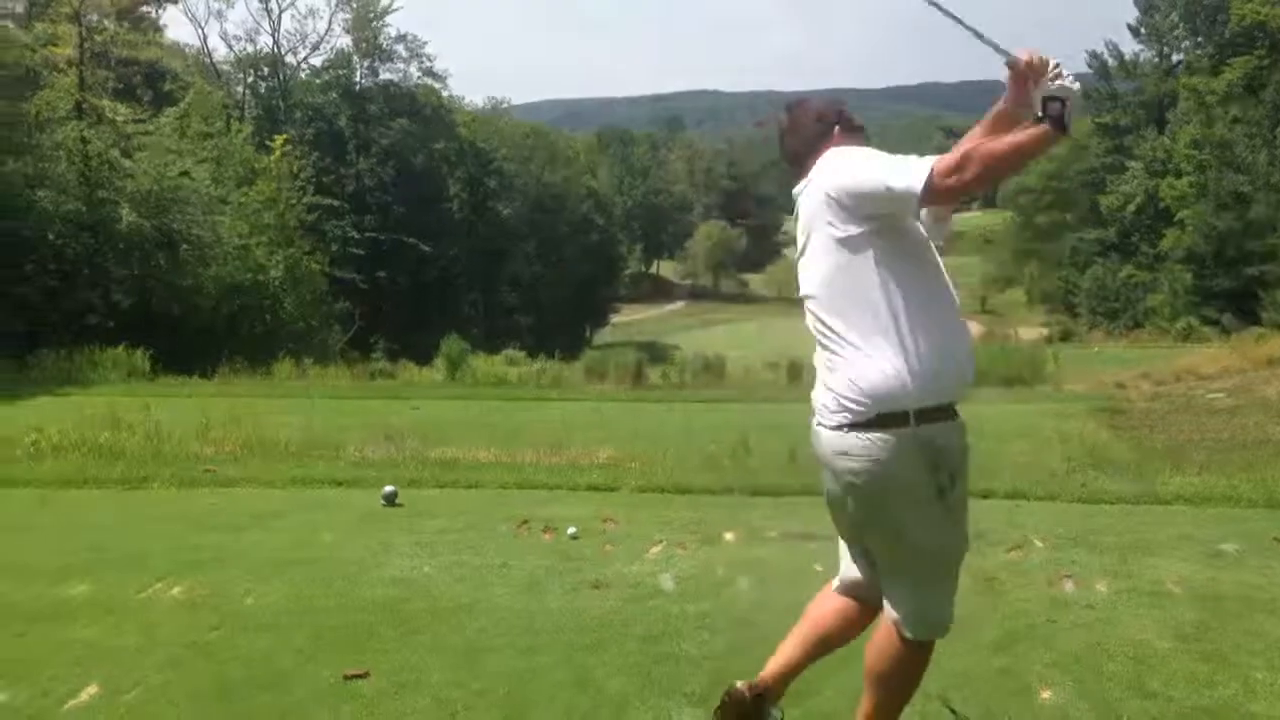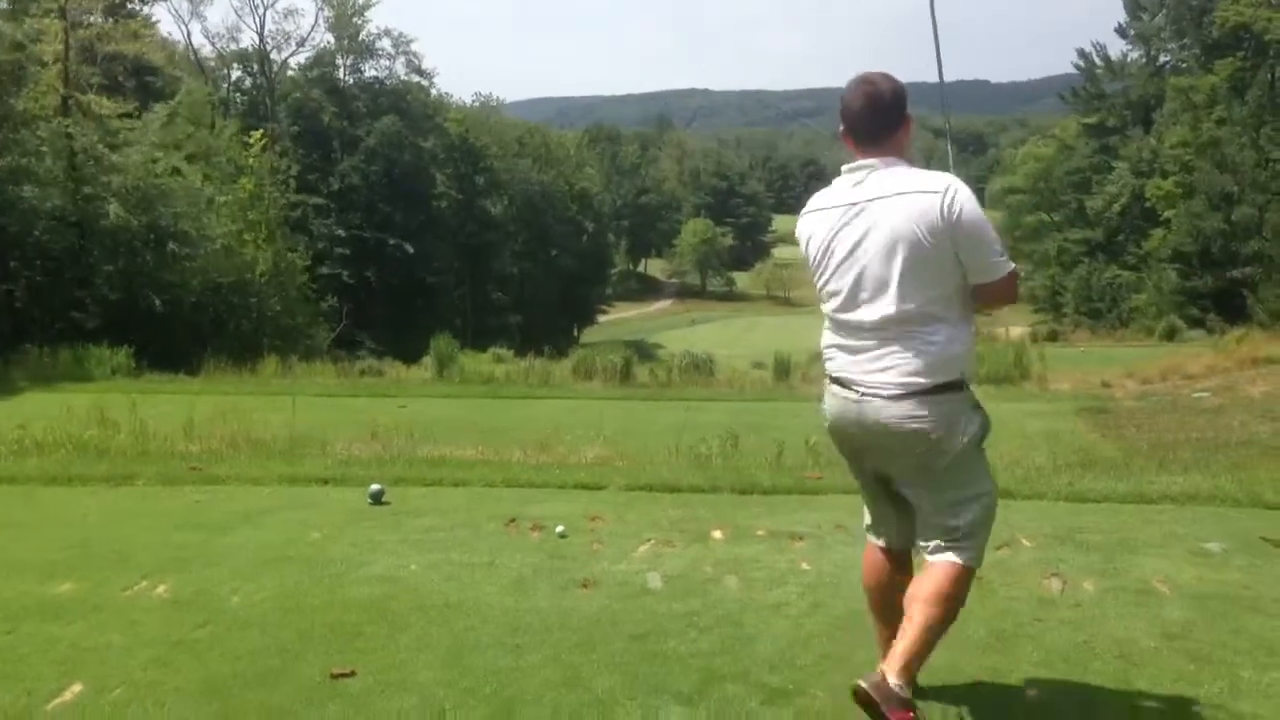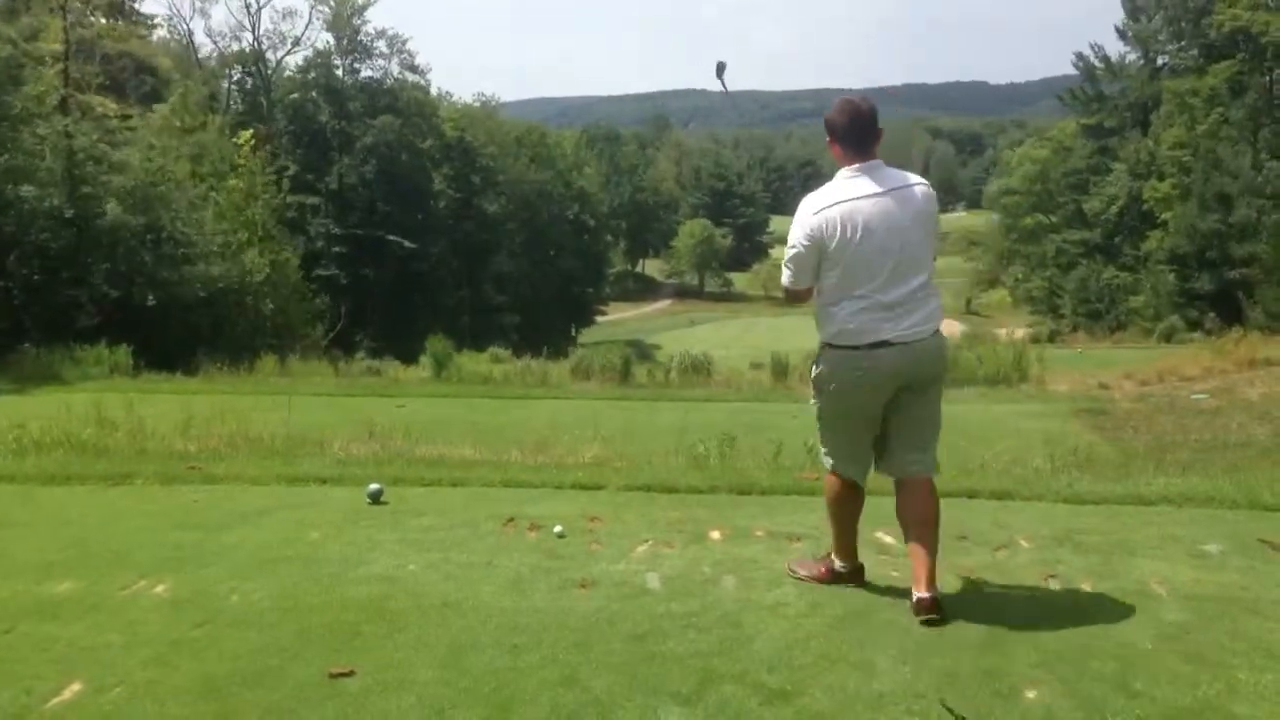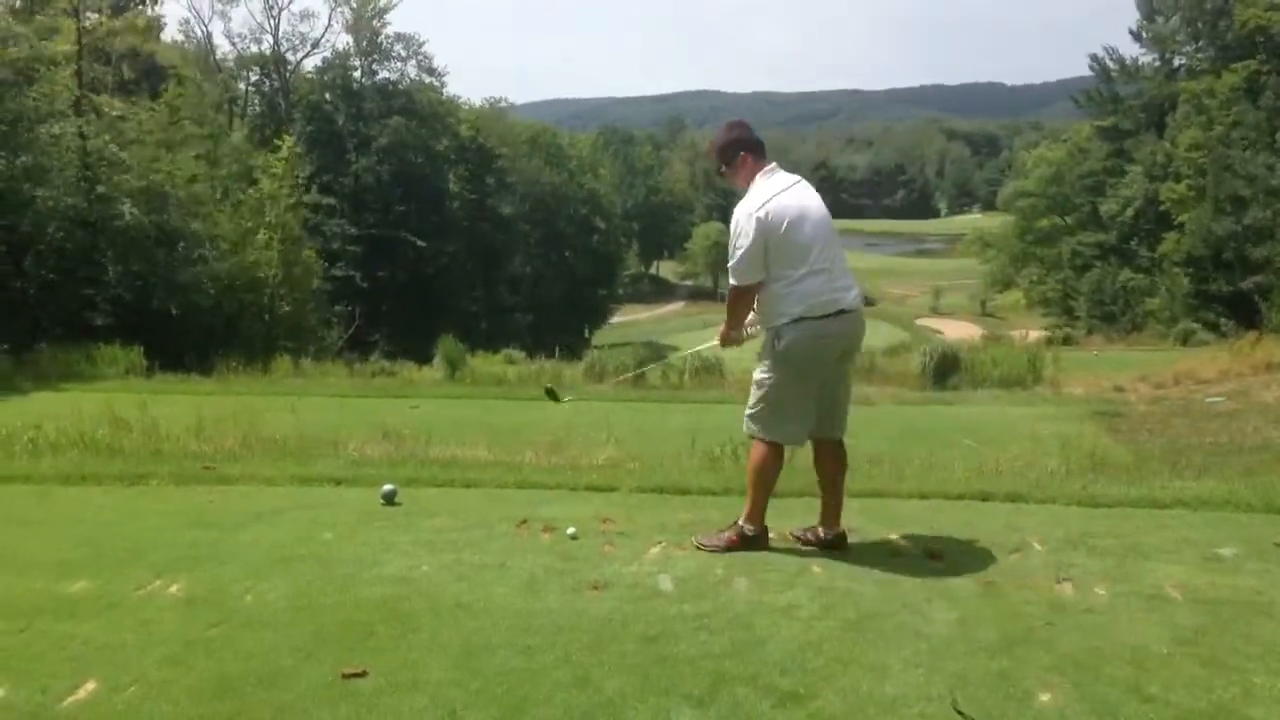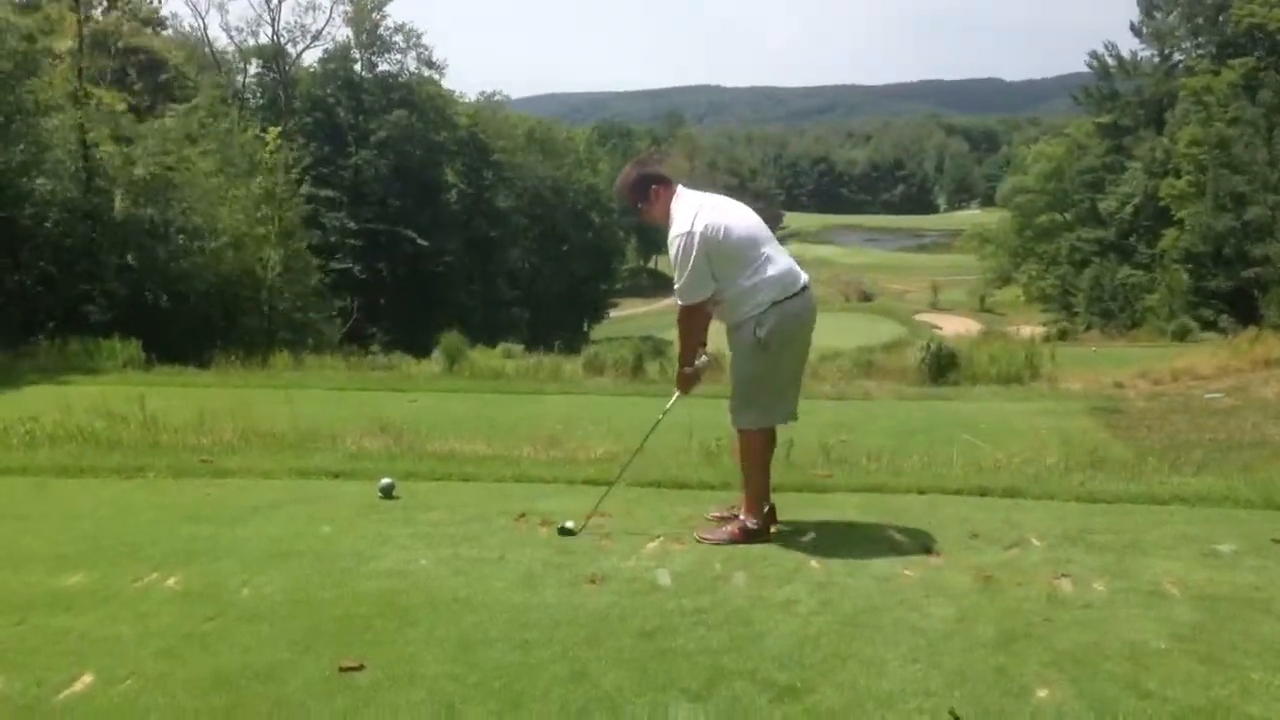
dt=1s
person 1, frame 1
left shoulder: (858, 206)
right shoulder: (844, 181)
left elbow: (943, 174)
right elbow: (953, 177)
left wrist: (1018, 100)
right wrist: (1050, 124)
left hip: (850, 432)
right hip: (901, 436)
left knee: (864, 586)
right knee: (917, 613)
person 1, frame 2
left shoulder: (815, 211)
right shoulder: (943, 194)
right elbow: (1001, 289)
left hip: (846, 398)
right hip: (925, 404)
left knee: (886, 534)
right knee: (955, 548)
left ankle: (893, 665)
person 1, frame 3
left shoulder: (818, 207)
right shoulder: (921, 192)
left elbow: (795, 291)
left hip: (853, 355)
right hip: (922, 348)
left knee: (843, 466)
right knee: (915, 469)
left ankle: (844, 562)
right ankle: (925, 587)
person 1, frame 4
left shoulder: (752, 209)
right shoulder: (800, 187)
left elbow: (743, 286)
left wrist: (731, 329)
right wrist: (759, 309)
left hip: (802, 328)
right hip: (845, 318)
left knee: (767, 430)
right knee: (827, 429)
left ankle: (751, 527)
right ankle: (830, 527)
person 1, frame 5
left shoulder: (685, 230)
right shoulder: (702, 204)
left elbow: (691, 307)
left wrist: (685, 364)
right wrist: (700, 345)
left hip: (770, 315)
right hip: (790, 303)
left knee: (751, 418)
right knee: (756, 414)
left ankle: (753, 520)
right ankle: (758, 504)
